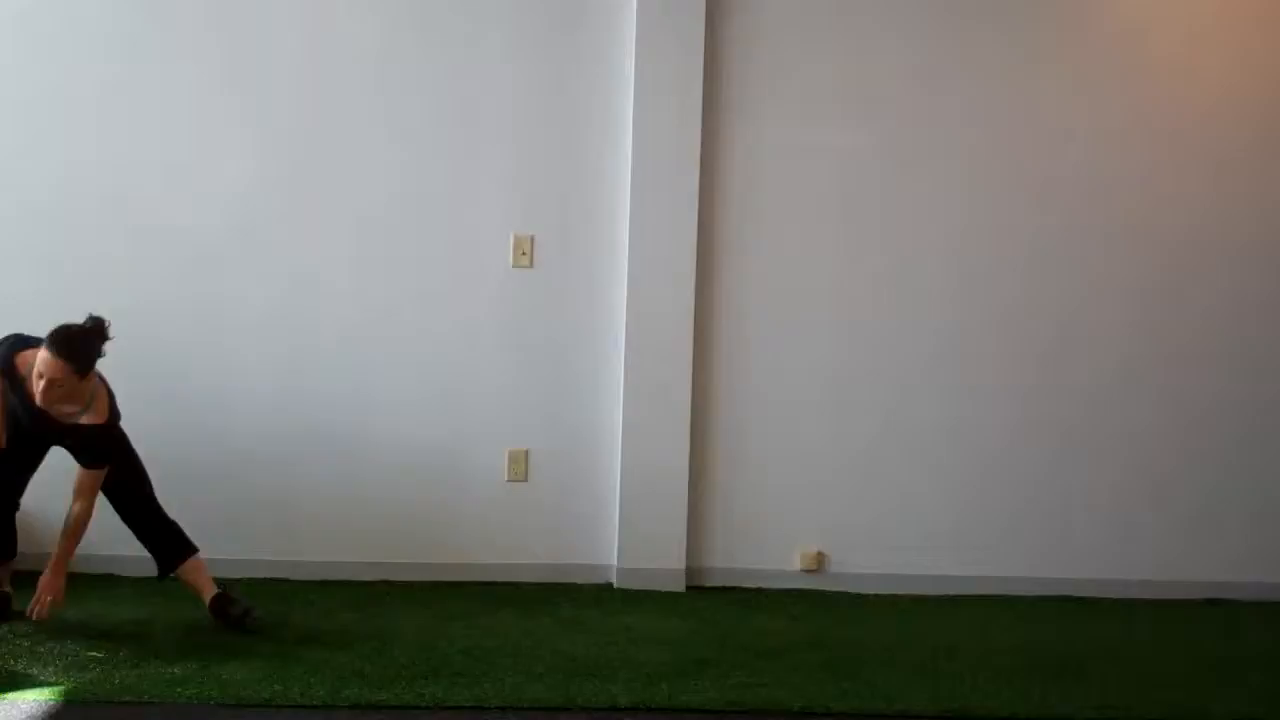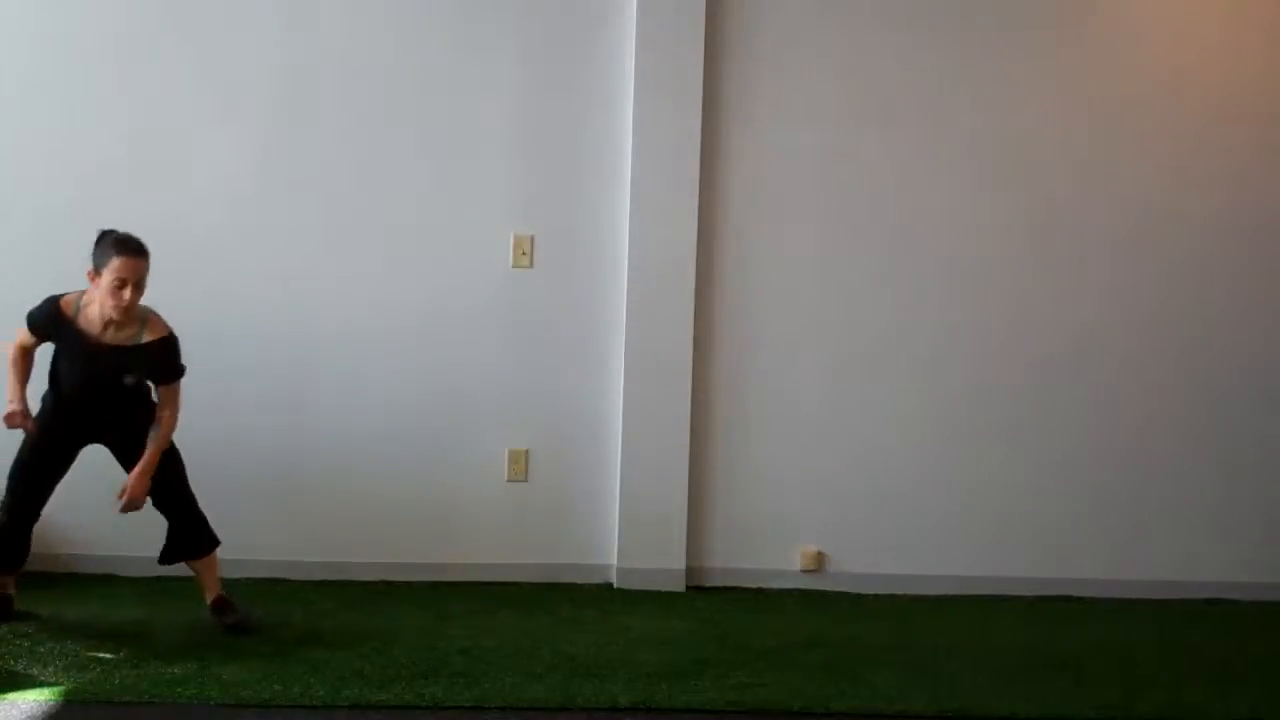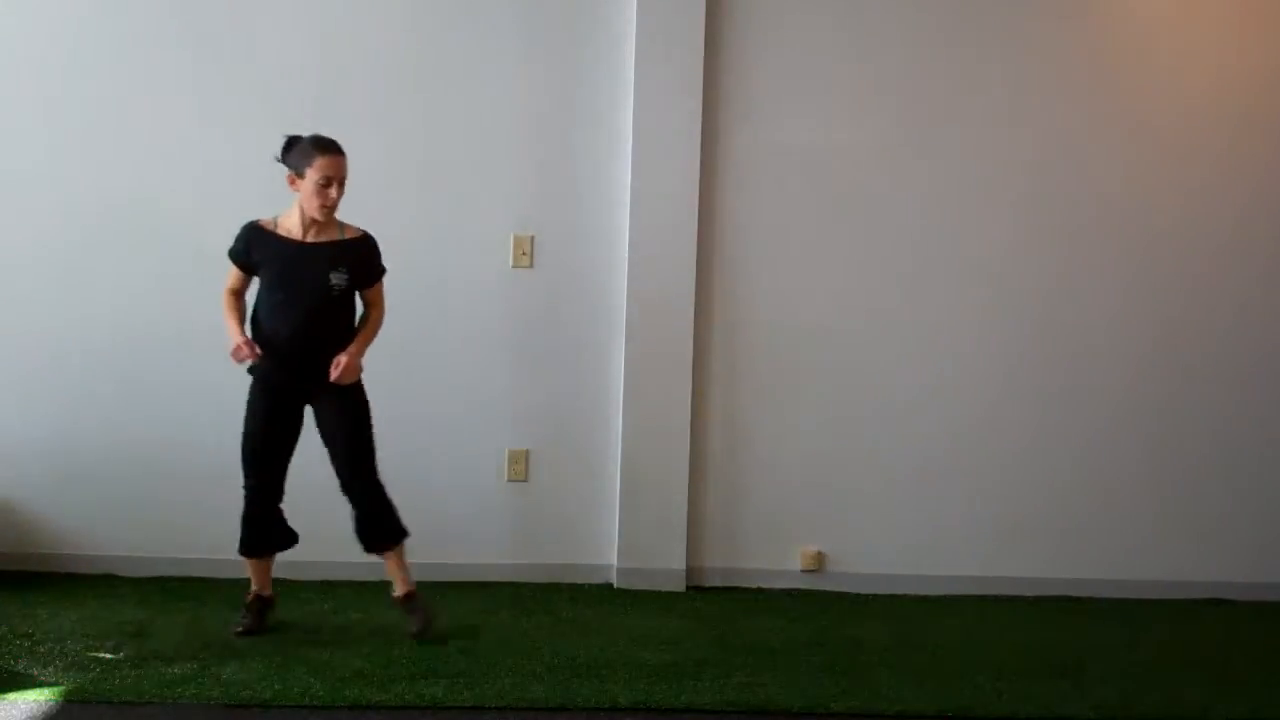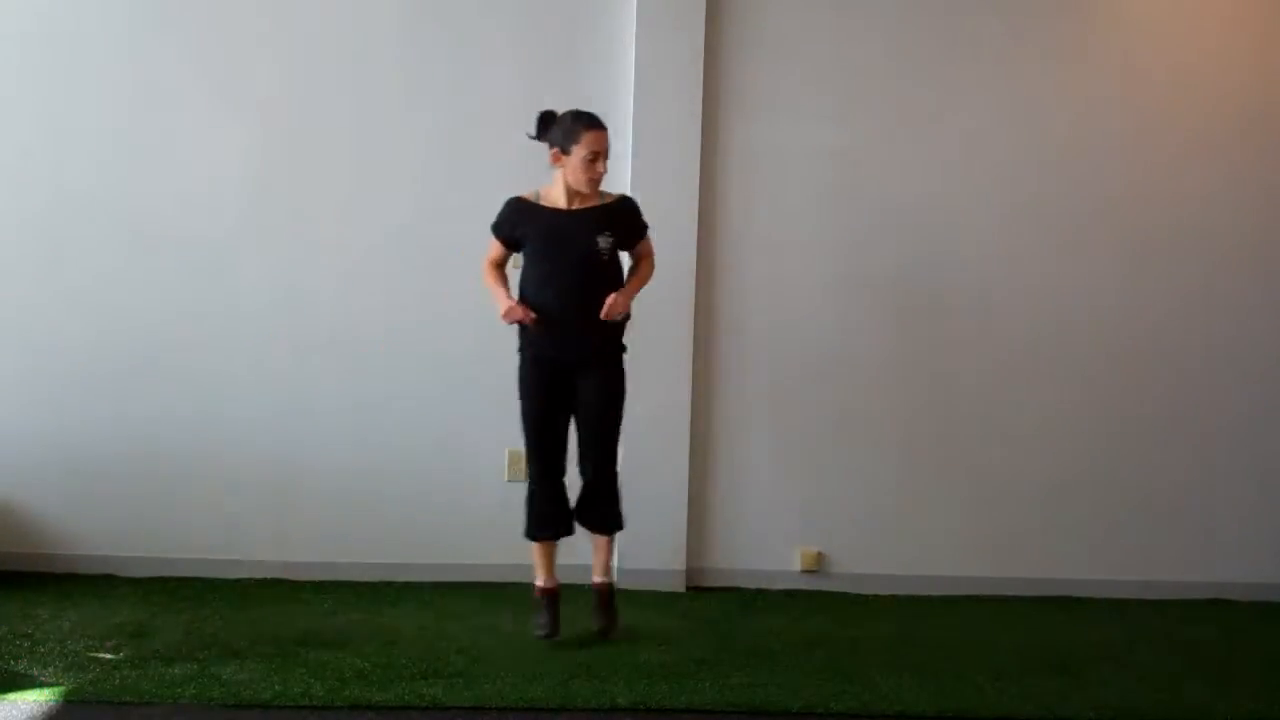
dt=0.5s
person 1, frame 1
left shoulder: (96, 418)
left elbow: (82, 503)
left wrist: (57, 570)
left hip: (87, 434)
left knee: (144, 511)
left ankle: (215, 597)
person 1, frame 2
left shoulder: (156, 338)
right shoulder: (58, 312)
left elbow: (168, 408)
left wrist: (146, 467)
left hip: (127, 419)
right hip: (64, 417)
left knee: (178, 500)
left ankle: (216, 597)
person 1, frame 3
left shoulder: (357, 246)
right shoulder: (257, 236)
left elbow: (374, 308)
right elbow: (232, 292)
left wrist: (355, 350)
right wrist: (238, 334)
left hip: (333, 380)
right hip: (274, 377)
left knee: (359, 481)
right knee: (261, 487)
left ankle: (404, 591)
right ankle: (260, 593)
person 1, frame 4
left shoulder: (618, 211)
right shoulder: (522, 211)
left elbow: (646, 262)
right elbow: (492, 264)
left wrist: (626, 295)
right wrist: (506, 300)
left hip: (600, 358)
right hip: (541, 356)
left knee: (599, 465)
right knee: (544, 468)
left ankle: (602, 583)
right ankle: (544, 587)
